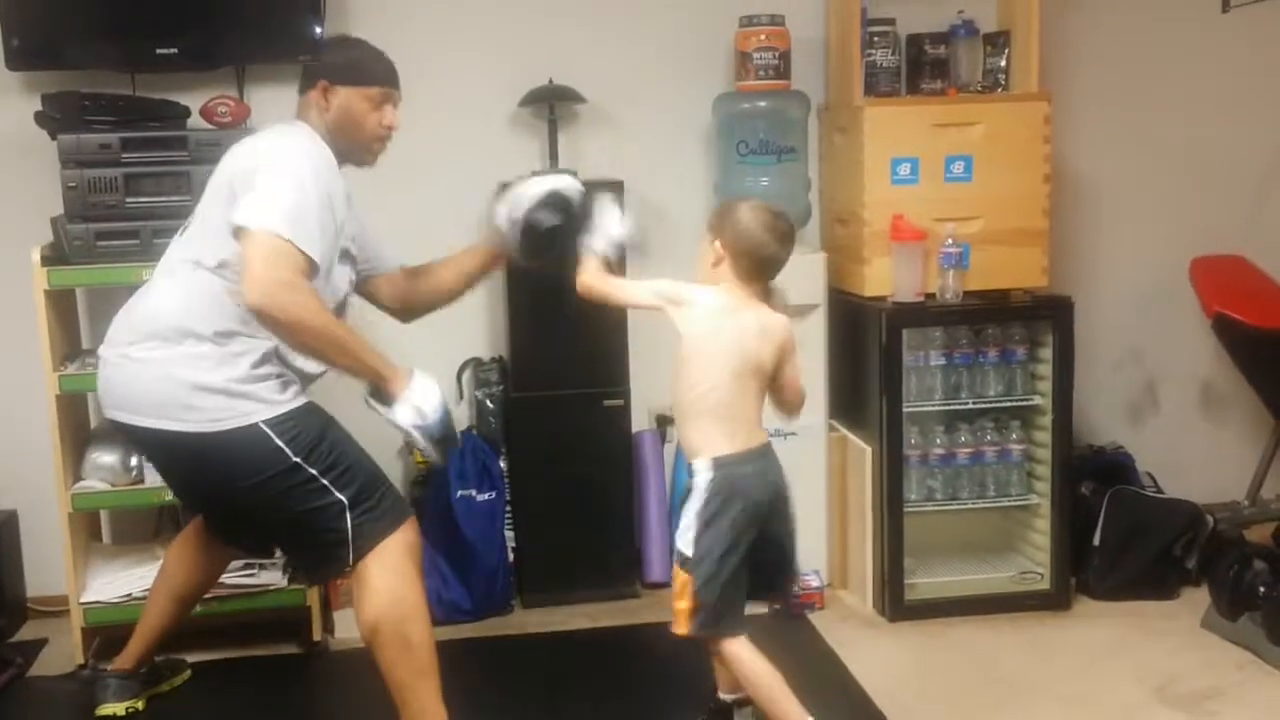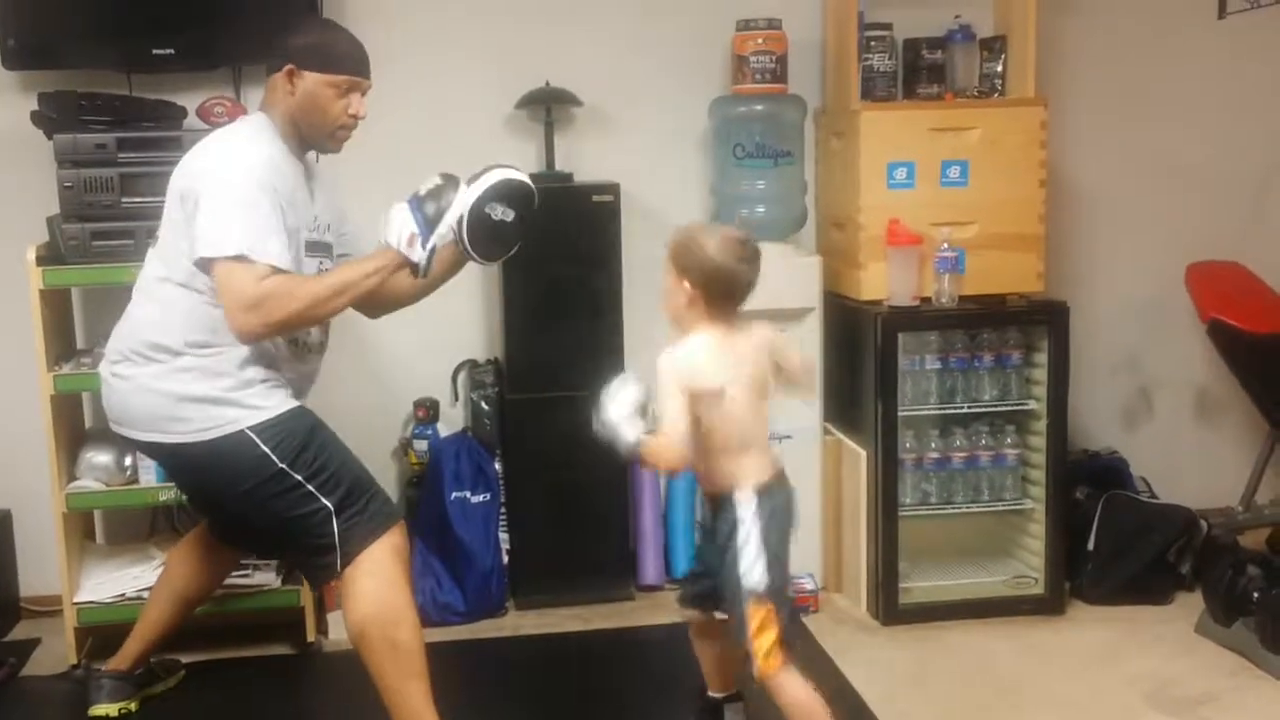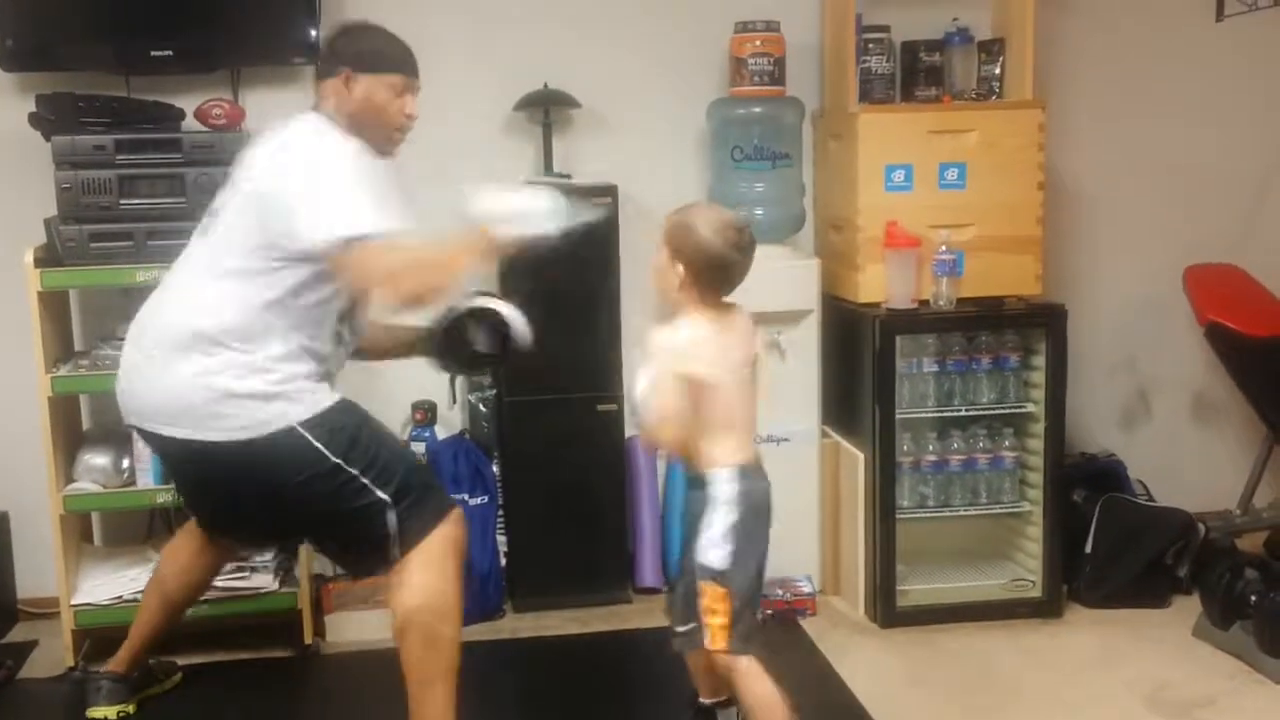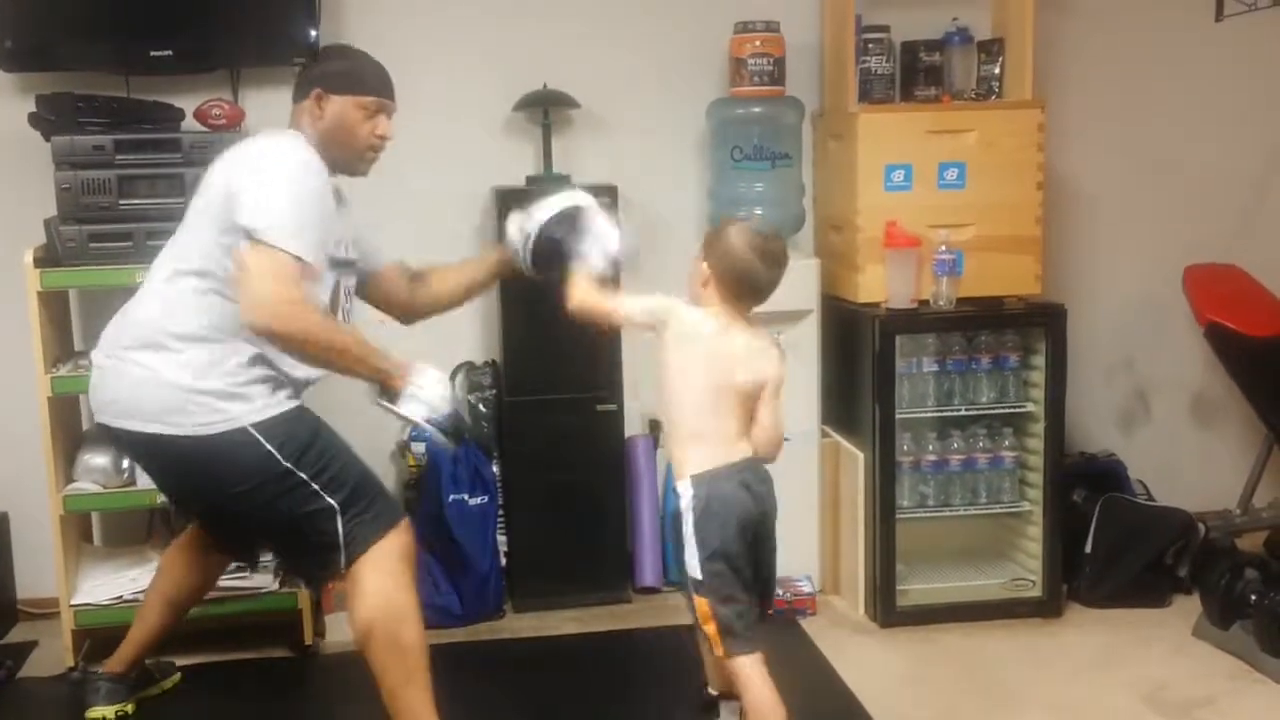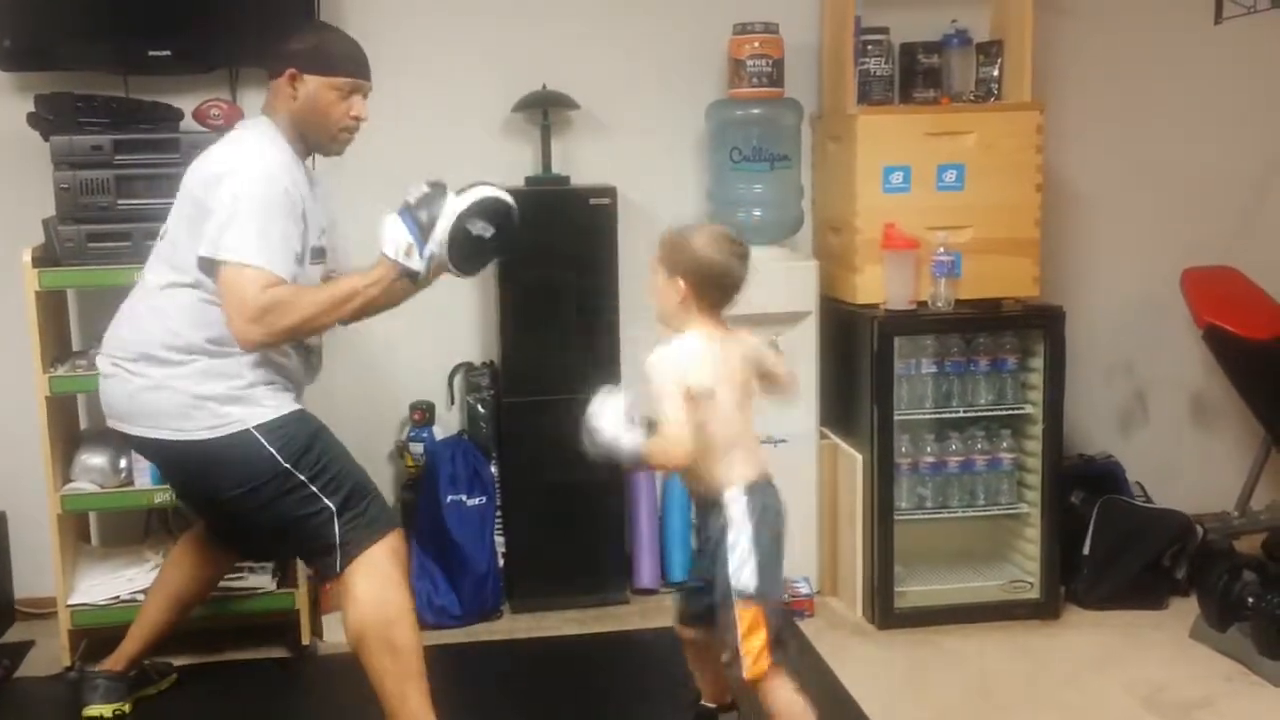
dt=0.5s
person 1, frame 1
left shoulder: (309, 172)
right shoulder: (297, 160)
left elbow: (401, 296)
right elbow: (269, 292)
left wrist: (498, 243)
right wrist: (391, 379)
left hip: (142, 380)
right hip: (210, 391)
left knee: (228, 519)
right knee: (388, 541)
person 1, frame 2
left shoulder: (296, 171)
right shoulder: (243, 162)
left elbow: (368, 296)
right elbow: (254, 311)
left wrist: (456, 248)
right wrist: (393, 254)
left hip: (172, 391)
right hip: (198, 395)
left knee: (236, 523)
right knee: (374, 543)
person 1, frame 3
left shoulder: (309, 156)
right shoulder: (331, 160)
left elbow: (331, 321)
right elbow: (397, 283)
left wrist: (429, 342)
right wrist: (490, 235)
left hip: (162, 384)
right hip: (234, 395)
left knee: (224, 523)
right knee: (434, 534)
person 1, frame 4
left shoulder: (314, 191)
right shoulder: (288, 167)
left elbow: (407, 294)
right elbow: (276, 309)
left wrist: (509, 255)
right wrist: (400, 378)
right hip: (199, 397)
left knee: (222, 527)
right knee: (380, 544)
person 1, frame 5
left shoulder: (284, 169)
right shoulder: (254, 167)
left elbow: (326, 301)
right elbow: (257, 320)
left wrist: (435, 256)
right wrist: (389, 264)
left hip: (159, 391)
right hip: (204, 399)
left knee: (232, 527)
right knee: (371, 545)
person 2, frame 1
left shoulder: (687, 299)
right shoulder: (778, 327)
left elbow: (591, 285)
right elbow: (792, 401)
left wrist: (598, 242)
left hip: (717, 482)
right hip: (759, 471)
left knee: (718, 629)
right knee: (719, 609)
person 2, frame 2
left shoulder: (678, 361)
right shoulder: (757, 335)
left elbow: (671, 458)
right elbow: (803, 378)
left wrist: (627, 431)
left hip: (749, 513)
right hip: (731, 506)
left knee: (767, 662)
right knee: (700, 611)
person 2, frame 3
left shoulder: (671, 344)
right shoulder: (737, 322)
left elbow: (667, 438)
left wrist: (652, 390)
left hip: (725, 494)
right hip: (740, 483)
left knee: (727, 647)
right knee: (688, 621)
person 2, frame 4
left shoulder: (675, 315)
right shoulder: (767, 351)
left elbow: (583, 302)
right elbow: (768, 445)
left wrist: (588, 253)
left hip: (704, 497)
right hip: (752, 485)
left knee: (736, 647)
right knee: (729, 625)
person 2, frame 5
left shoulder: (670, 361)
right shoulder: (741, 344)
left elbow: (678, 454)
right elbow: (784, 379)
left wrist: (624, 440)
left hip: (738, 514)
right hip: (749, 503)
left knee: (758, 669)
right knee: (694, 629)
